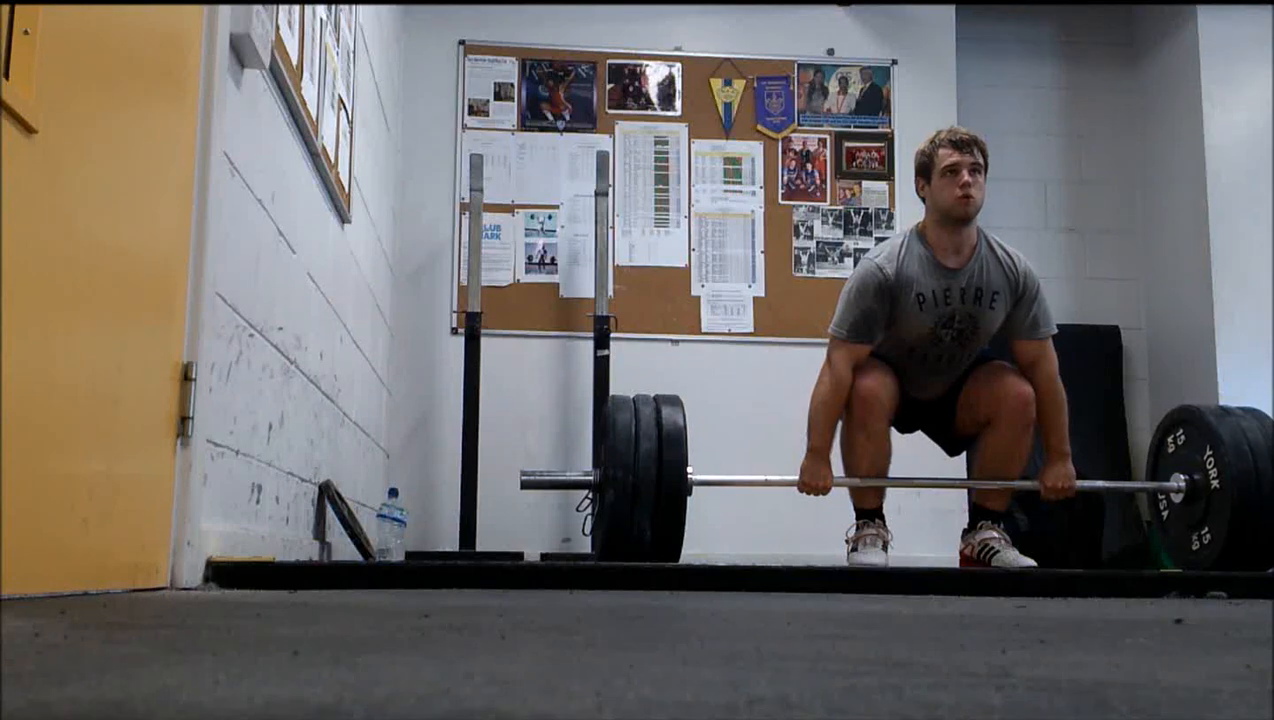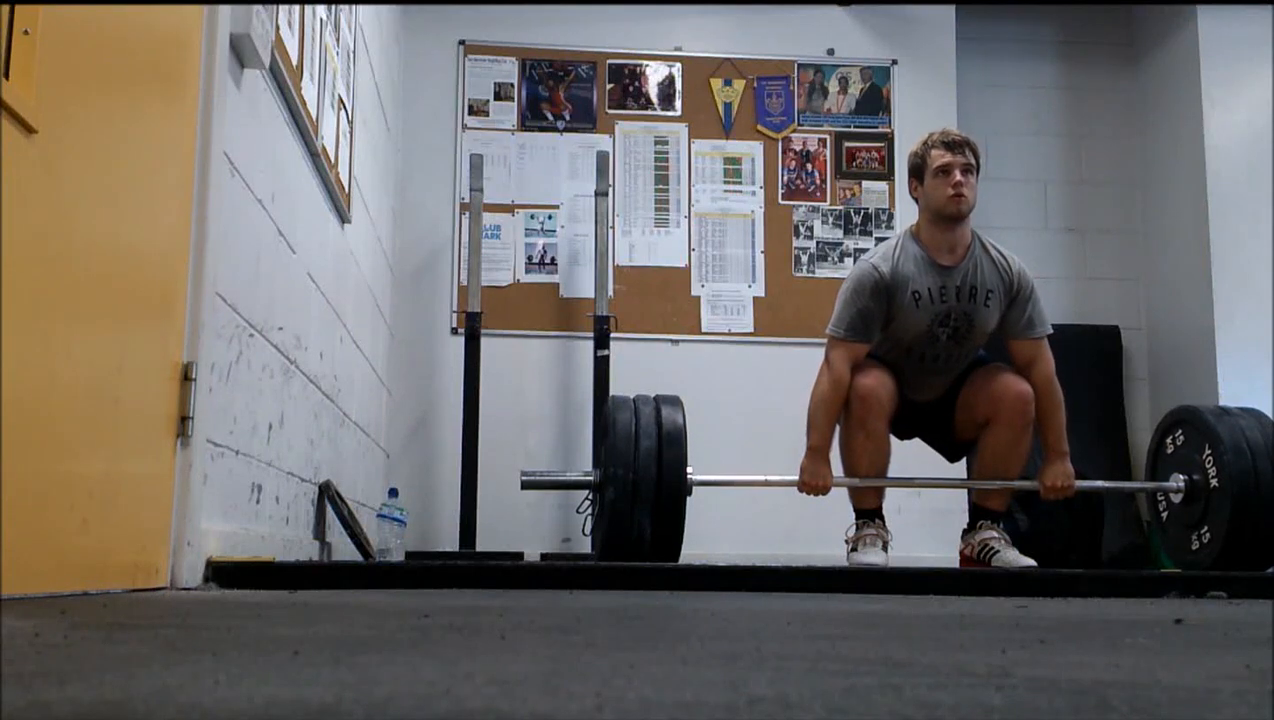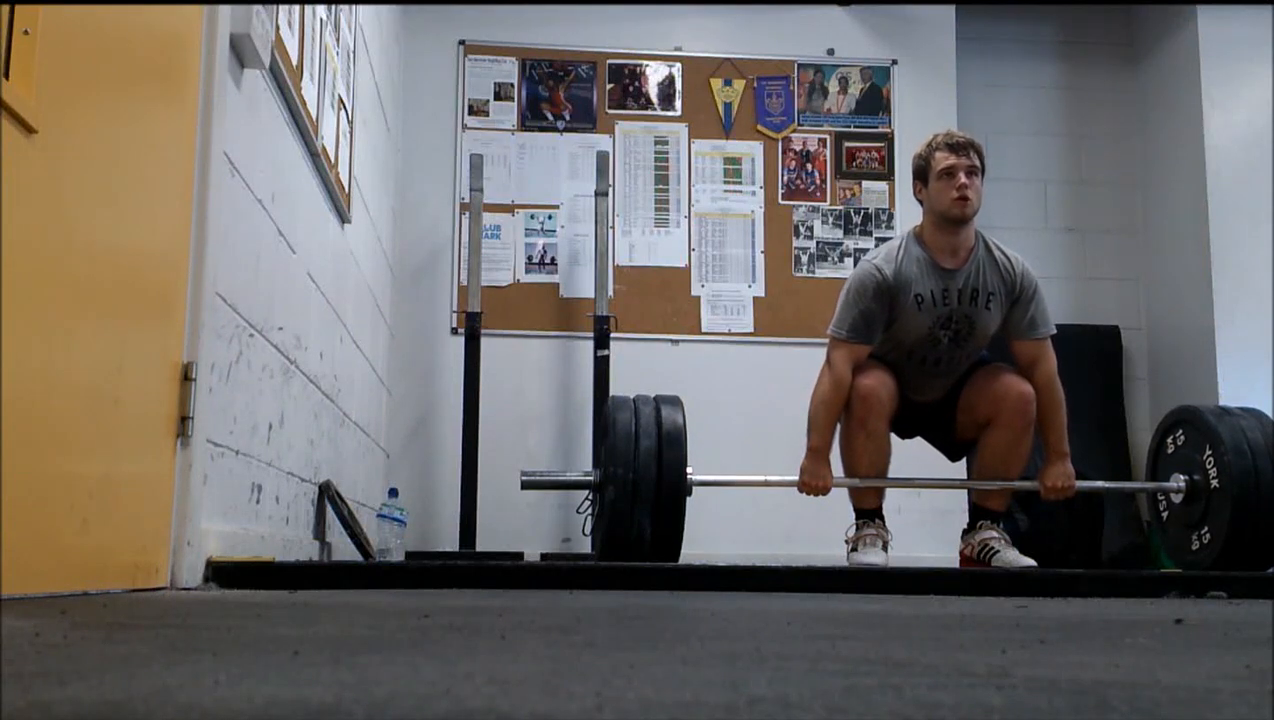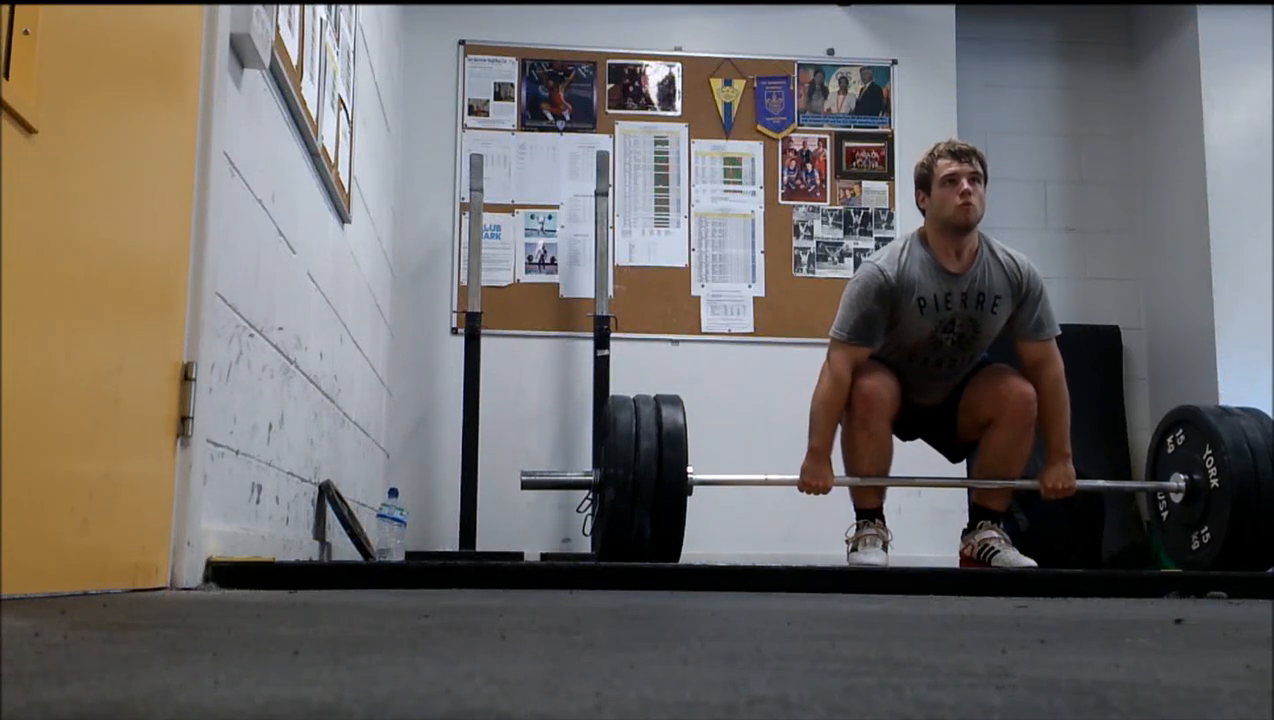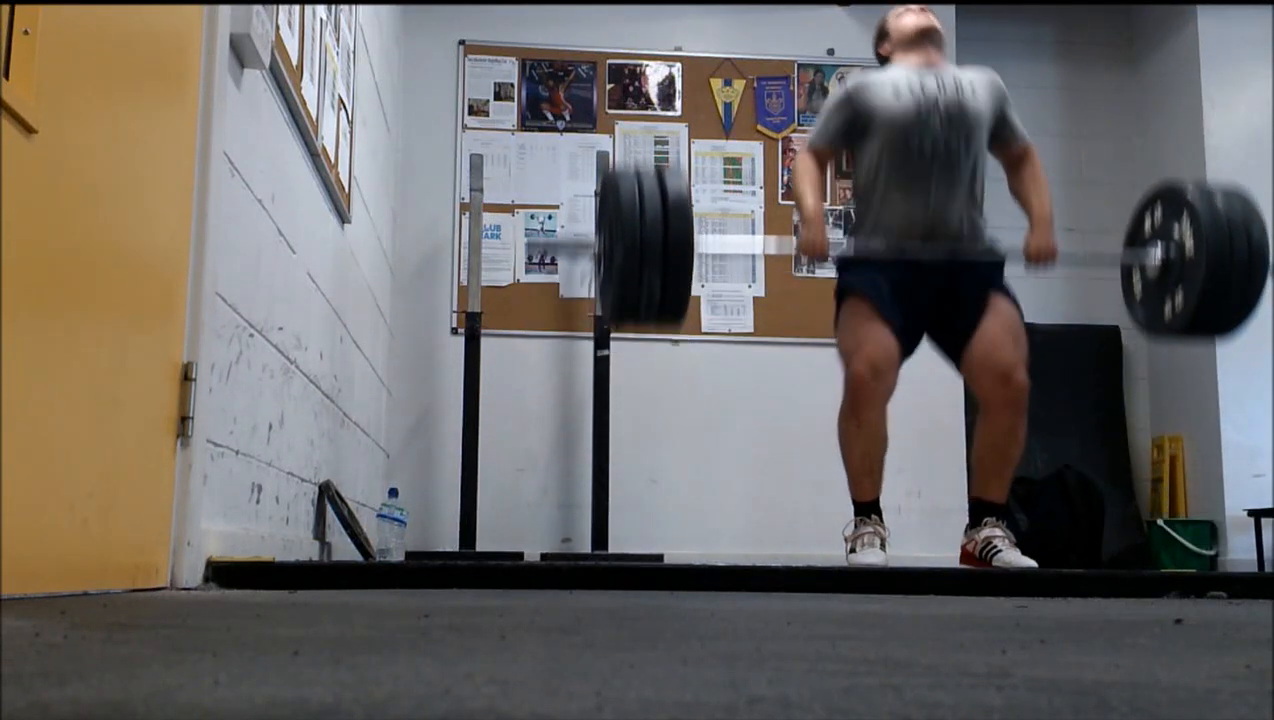
dt=0.7s
person 1, frame 1
left shoulder: (1013, 271)
right shoulder: (884, 269)
left elbow: (1042, 366)
right elbow: (839, 365)
left wrist: (1059, 459)
right wrist: (816, 457)
left hip: (957, 388)
right hip: (890, 383)
left knee: (1019, 396)
right knee: (866, 391)
left ankle: (983, 533)
right ankle: (868, 530)
person 1, frame 2
left shoulder: (1006, 272)
right shoulder: (880, 269)
left elbow: (1038, 364)
right elbow: (838, 364)
left wrist: (1057, 457)
right wrist: (816, 456)
left hip: (954, 395)
right hip: (888, 389)
left knee: (1016, 395)
right knee: (866, 389)
left ankle: (983, 533)
right ankle: (868, 529)
person 1, frame 3
left shoulder: (1011, 272)
right shoulder: (882, 270)
left elbow: (1041, 366)
right elbow: (839, 364)
left wrist: (1058, 458)
right wrist: (816, 457)
left hip: (956, 392)
right hip: (889, 389)
left knee: (1018, 395)
right knee: (866, 389)
left ankle: (983, 532)
right ankle: (868, 529)
person 1, frame 4
left shoulder: (1015, 273)
right shoulder: (886, 272)
left elbow: (1045, 365)
right elbow: (839, 366)
left wrist: (1059, 458)
right wrist: (817, 457)
left hip: (957, 395)
right hip: (889, 390)
left knee: (1019, 396)
right knee: (868, 391)
left ankle: (983, 533)
right ankle: (868, 530)
person 1, frame 5
left shoulder: (983, 84)
right shoulder: (866, 86)
left elbow: (1022, 155)
right elbow: (810, 154)
left wrist: (1042, 226)
right wrist: (812, 220)
left hip: (965, 260)
right hip: (881, 260)
left knee: (1008, 383)
right knee: (868, 380)
left ankle: (986, 531)
right ankle: (867, 530)
